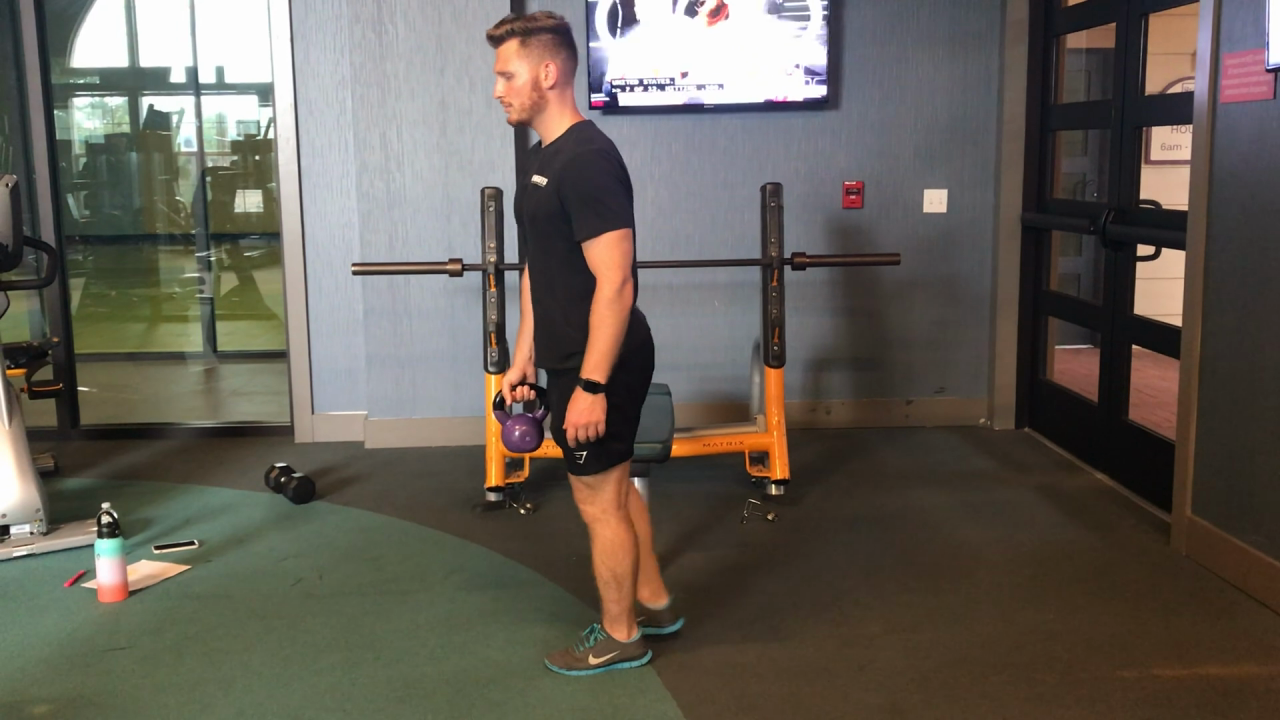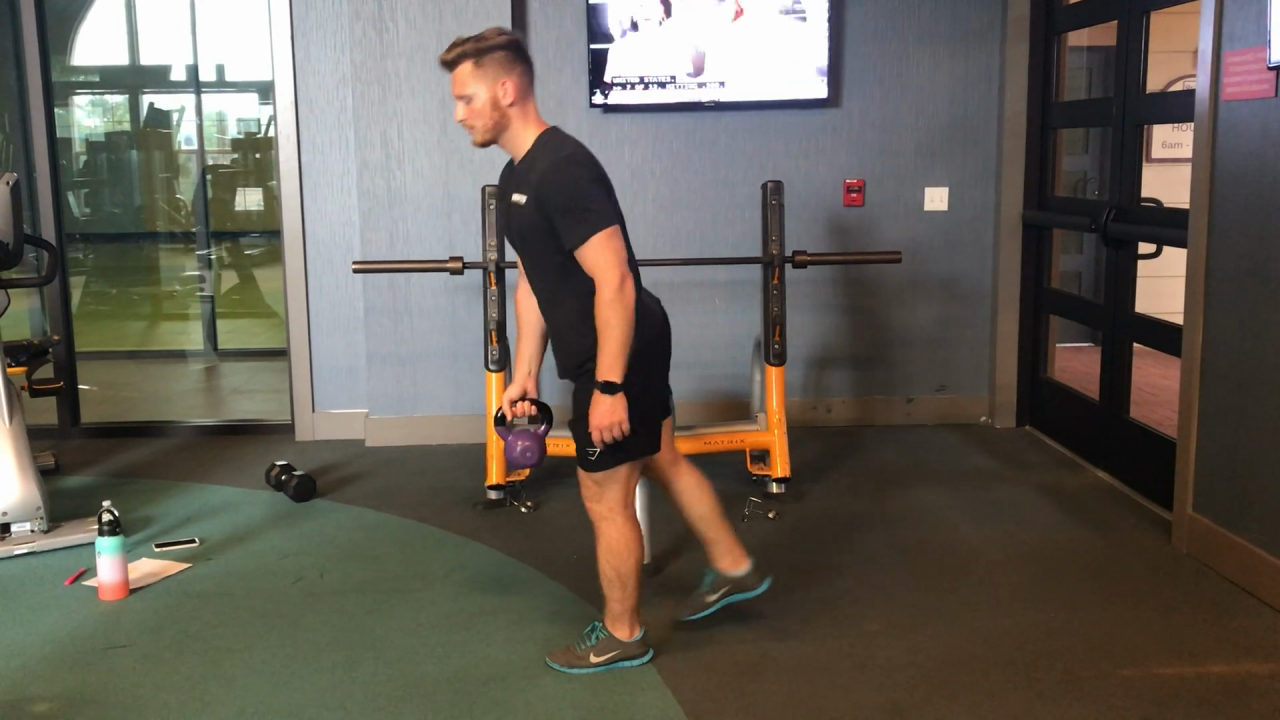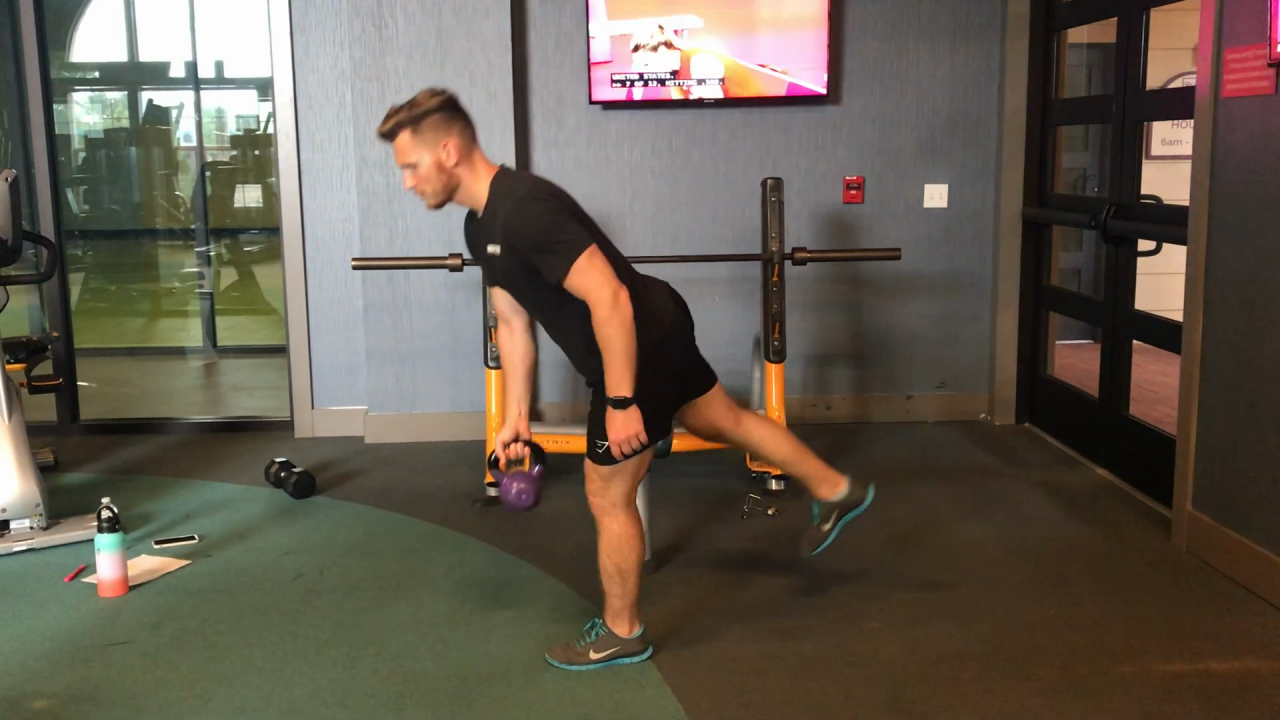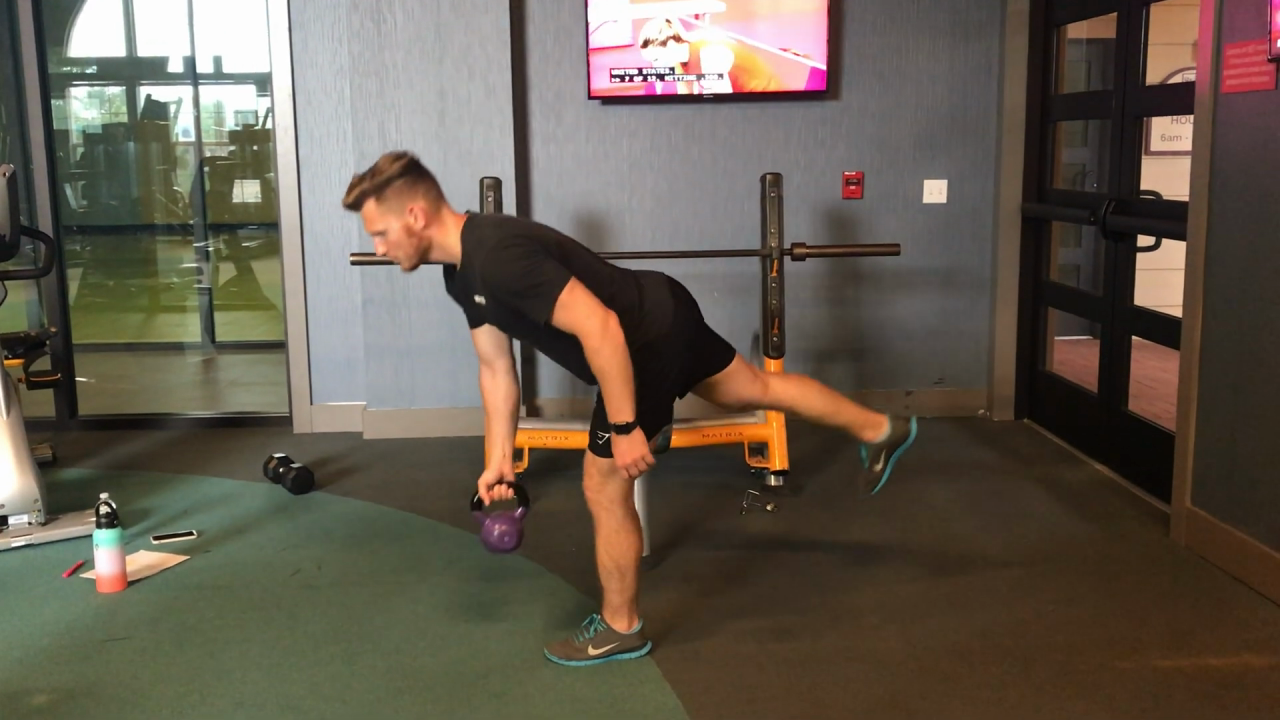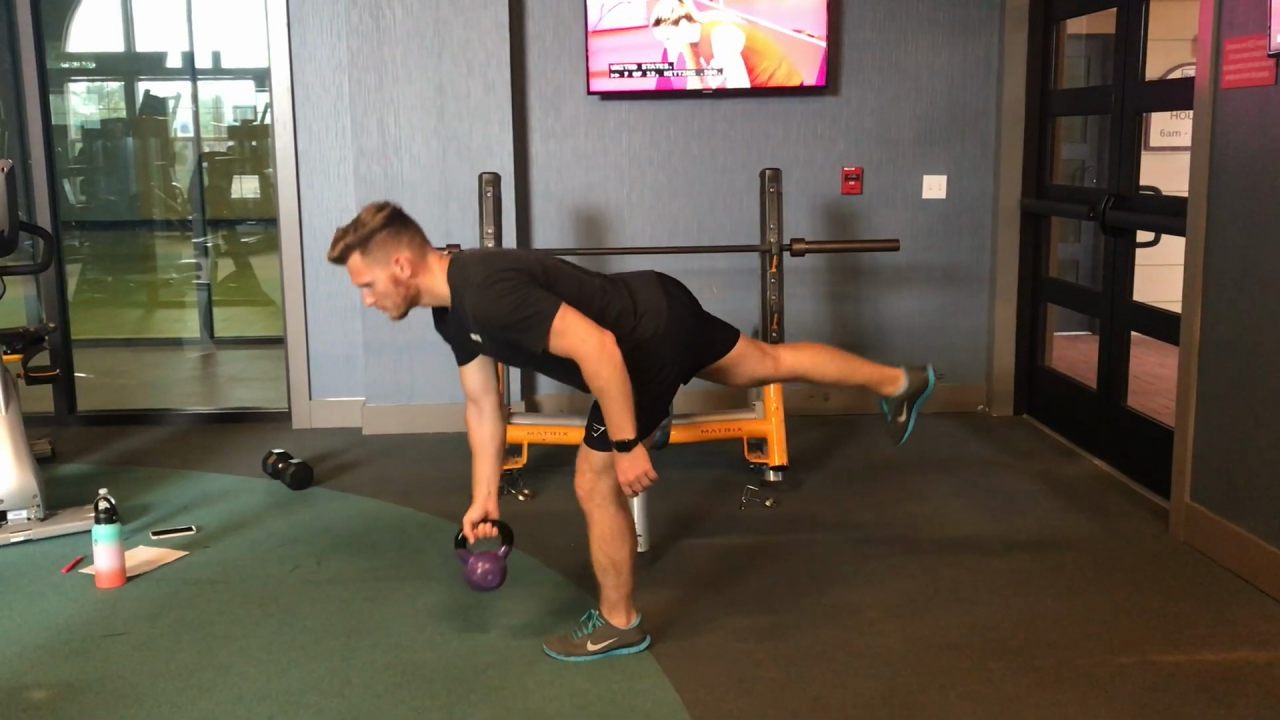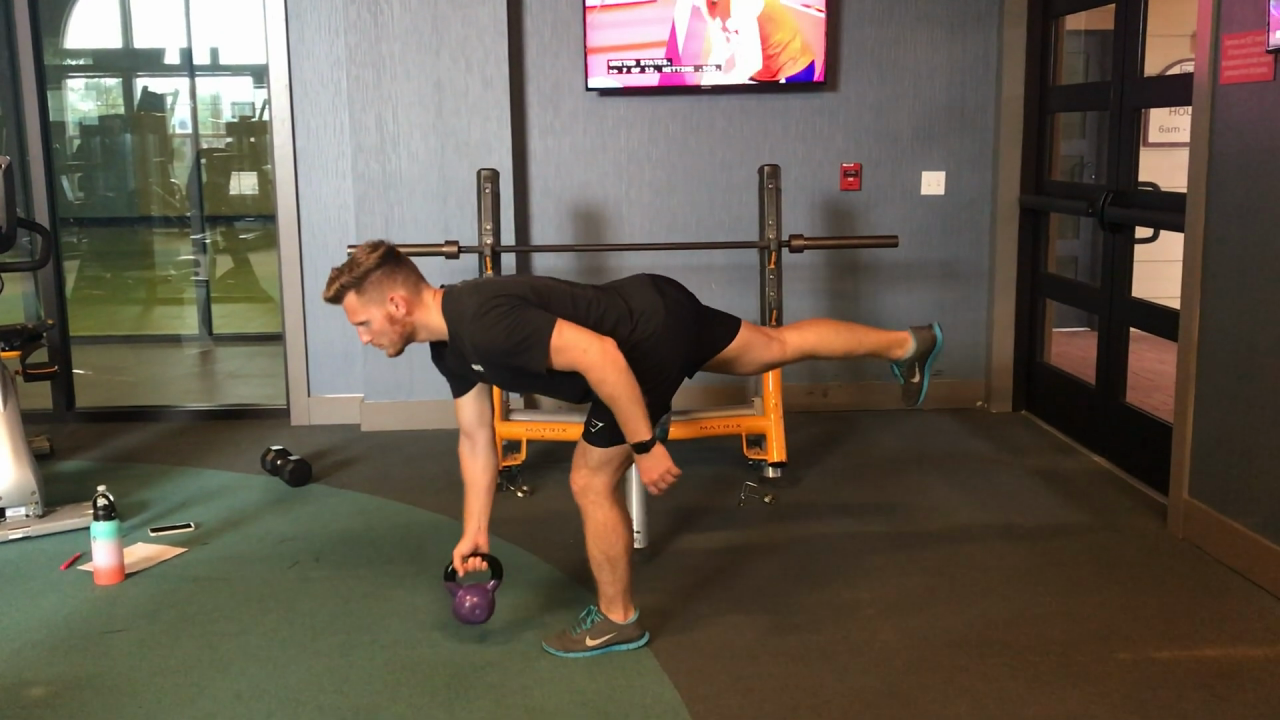
dt=0.3s
person 1, frame 1
left shoulder: (588, 161)
right shoulder: (539, 159)
left elbow: (615, 285)
left wrist: (591, 385)
right wrist: (523, 356)
left hip: (598, 364)
right hip: (573, 358)
left knee: (598, 500)
right knee: (612, 485)
left ankle: (619, 639)
right ankle: (654, 600)
person 1, frame 2
left shoulder: (561, 169)
right shoulder: (517, 175)
left elbow: (614, 282)
right elbow: (531, 282)
left wrist: (608, 387)
right wrist: (524, 374)
left hip: (618, 358)
right hip: (609, 354)
left knee: (606, 497)
right knee: (662, 460)
left ankle: (622, 637)
right ankle: (734, 567)
person 1, frame 3
left shoulder: (521, 210)
right shoulder: (481, 224)
left elbow: (610, 301)
right elbow: (513, 324)
left wrist: (620, 404)
right wrist: (516, 418)
left hip: (642, 339)
right hip: (656, 333)
left knee: (607, 491)
right knee: (723, 423)
left ankle: (621, 634)
right ankle: (833, 491)
person 1, frame 4
left shoulder: (498, 257)
right shoulder: (462, 271)
left elbow: (600, 329)
right elbow: (495, 367)
left wrist: (623, 428)
right wrist: (499, 459)
left hip: (650, 337)
right hip: (659, 318)
left knee: (604, 488)
right knee: (755, 387)
left ankle: (620, 629)
right ankle: (878, 431)
person 1, frame 5
left shoulder: (488, 295)
right shoulder: (453, 311)
left elbow: (597, 349)
right elbow: (482, 405)
left wrist: (626, 445)
right wrist: (484, 498)
left hip: (651, 334)
right hip: (659, 310)
left knee: (595, 483)
right knee: (768, 363)
left ankle: (618, 624)
right ankle: (896, 383)
person 1, frame 6
left shoulder: (485, 323)
right shoulder: (451, 344)
left elbow: (600, 357)
right elbow: (476, 439)
left wrist: (644, 447)
right wrist: (475, 533)
left hip: (650, 334)
right hip: (657, 307)
left knee: (591, 481)
right knee: (775, 346)
left ankle: (616, 620)
right ankle: (905, 346)
